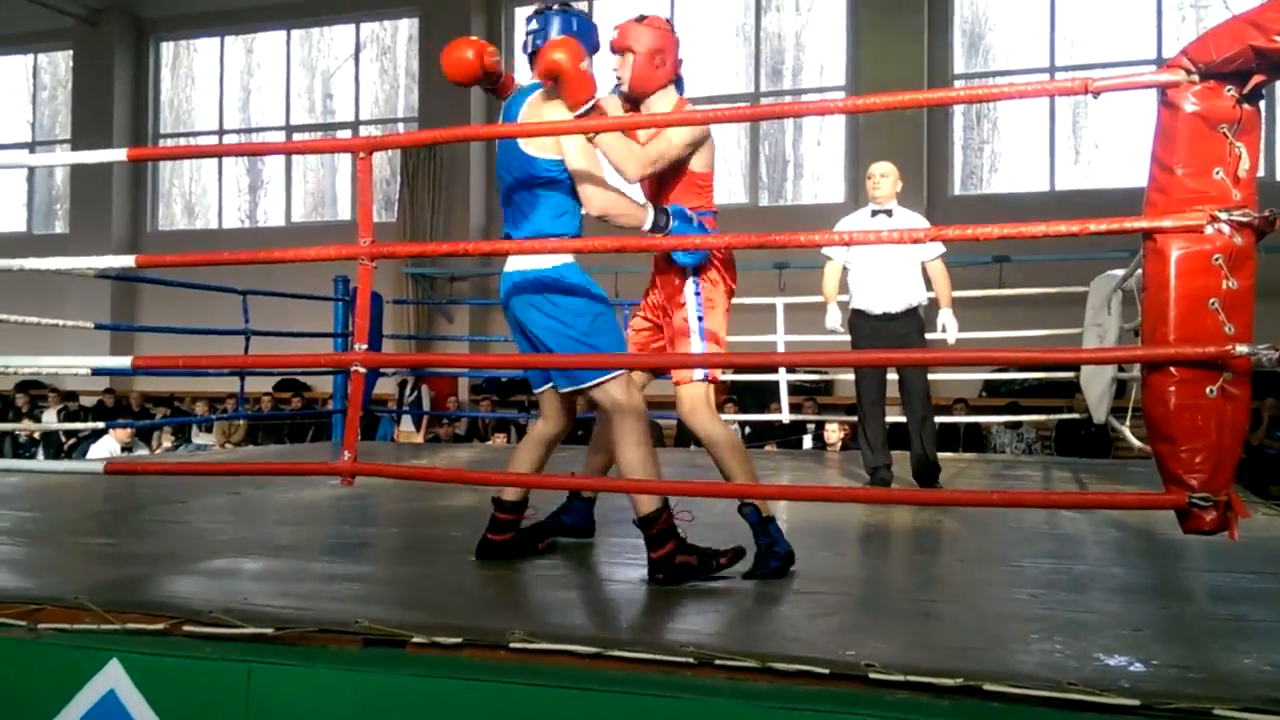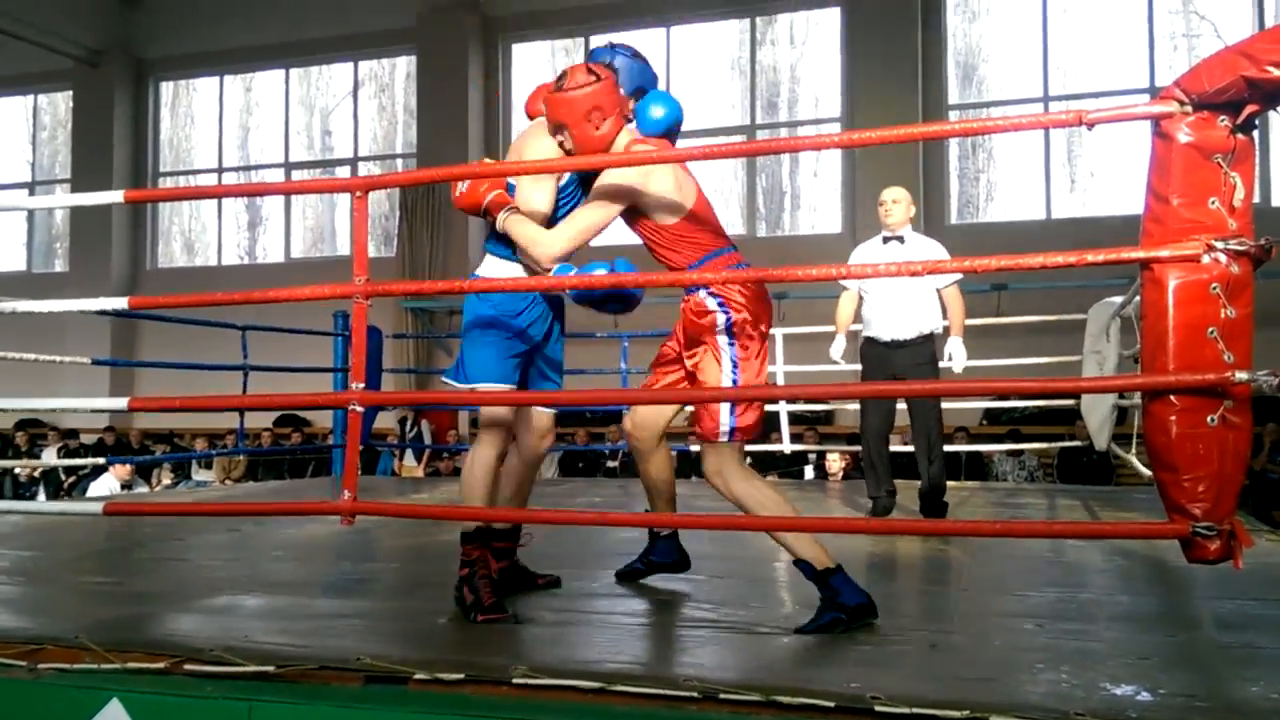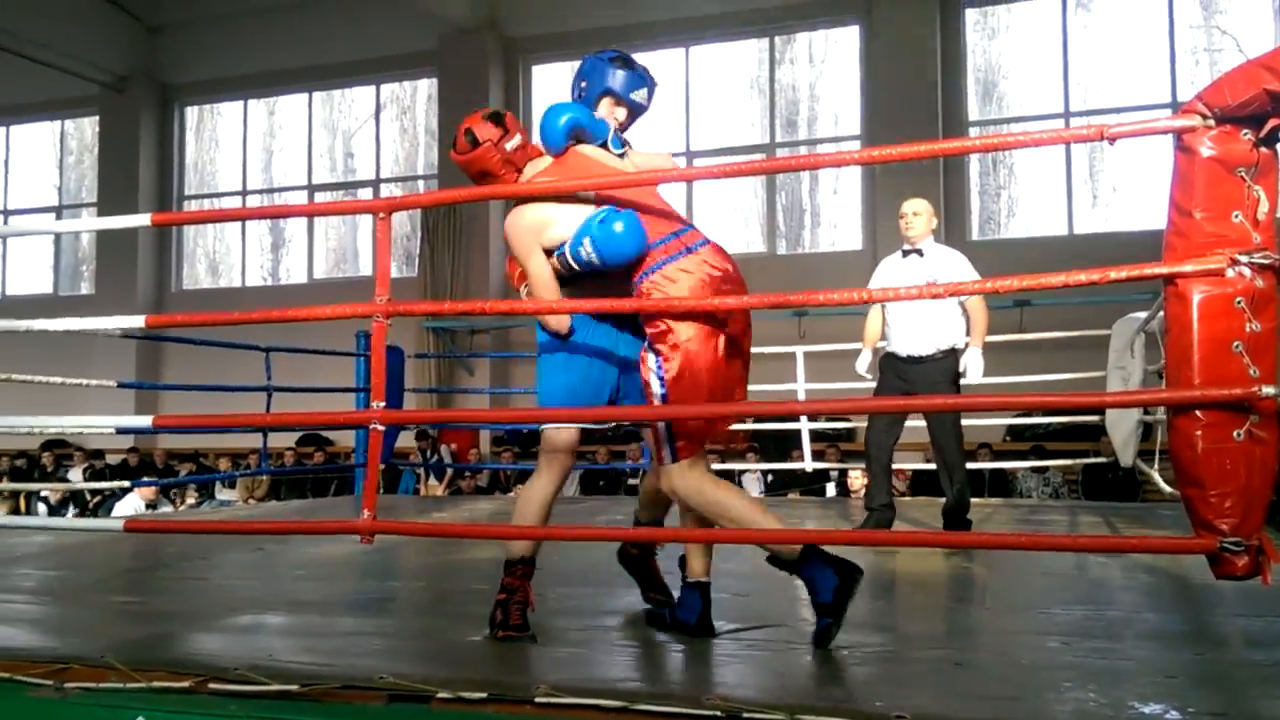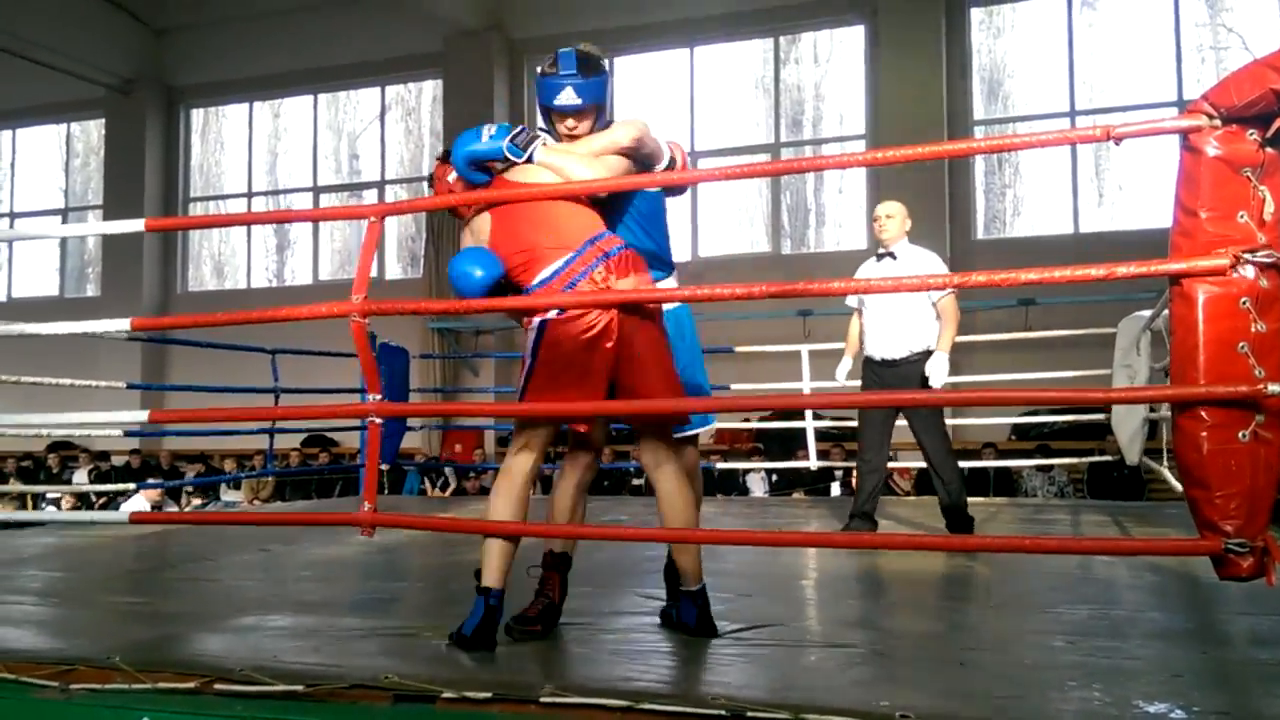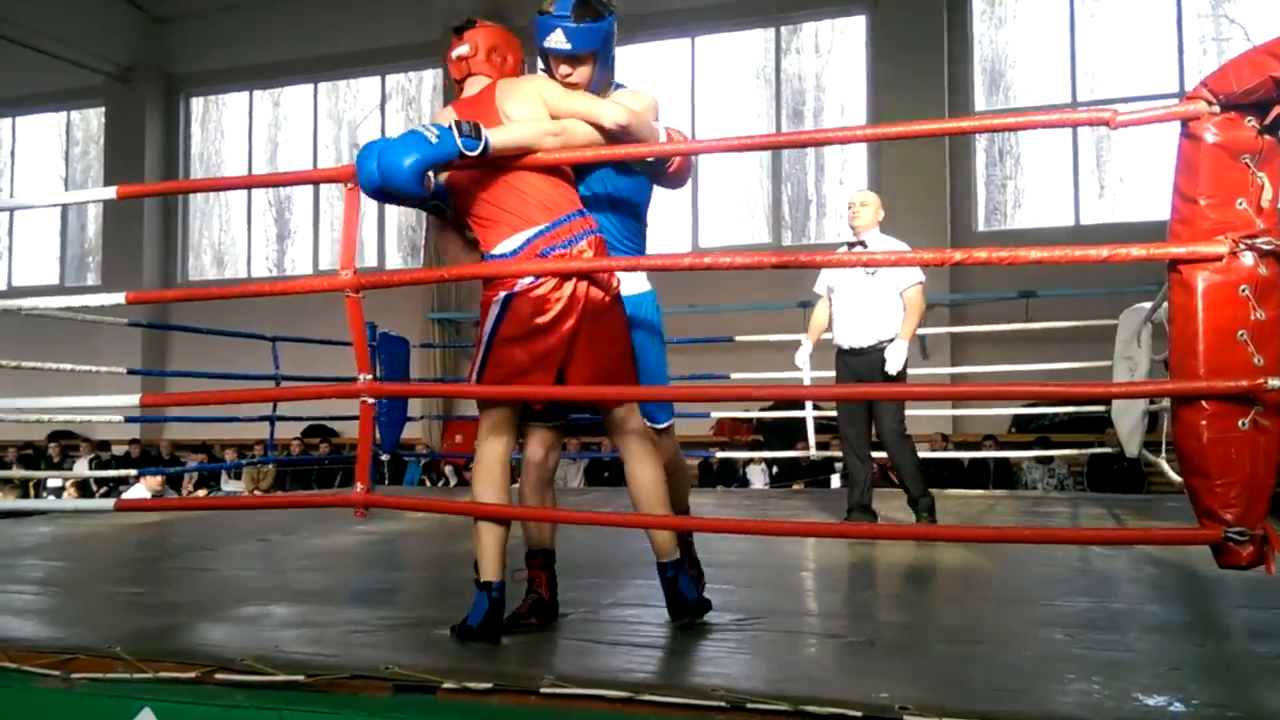
dt=0.3s
person 1, frame 1
left shoulder: (518, 104)
right shoulder: (556, 101)
right elbow: (598, 202)
right wrist: (665, 220)
left hip: (522, 280)
right hip: (551, 277)
left knee: (556, 415)
right knee: (626, 406)
left ankle: (502, 530)
right ankle: (664, 551)
person 1, frame 2
right shoulder: (543, 141)
right elbow: (530, 226)
left hip: (541, 308)
right hip: (504, 295)
left knee: (538, 436)
right knee: (496, 428)
left ankle: (501, 556)
right ankle: (474, 569)
person 1, frame 3
right shoulder: (541, 171)
right elbow: (531, 271)
left hip: (632, 328)
right hip: (578, 331)
right knee: (557, 455)
left ankle: (640, 550)
right ankle: (513, 594)
person 1, frame 4
left shoulder: (635, 137)
left elbow: (601, 161)
left hip: (660, 318)
left knee: (684, 455)
right knee: (581, 453)
left ankle: (681, 581)
right ankle: (550, 592)
person 1, frame 5
left shoulder: (636, 106)
left hip: (624, 301)
left knee: (660, 446)
right knee: (538, 451)
left ankle: (681, 551)
right ankle: (540, 588)
person 2, frame 1
left shoulder: (688, 119)
right shoulder: (630, 116)
left elbow: (636, 164)
left wrist: (592, 106)
left hip: (697, 272)
right hip: (665, 272)
left knee: (694, 407)
left ankle: (769, 534)
right ankle: (579, 507)
person 2, frame 2
left shoulder: (625, 173)
right shoulder: (640, 148)
left elbow: (552, 251)
left wrist: (500, 210)
left hip: (724, 309)
right hip: (710, 304)
left knee: (721, 463)
right knee: (642, 425)
left ankle: (844, 591)
right ankle: (664, 542)
person 2, frame 3
left shoulder: (523, 220)
right shoulder: (588, 152)
left hip: (674, 300)
right hip: (718, 270)
left knee: (682, 475)
right knee: (688, 450)
left ankle: (819, 565)
right ankle: (694, 600)
person 2, frame 4
left shoulder: (469, 232)
right shoulder: (535, 157)
left hip: (561, 309)
right hip: (624, 282)
left knee: (522, 454)
right knee: (658, 449)
left ankle: (486, 606)
right ankle: (692, 601)
person 2, frame 5
left shoulder: (434, 135)
right shoulder: (529, 88)
left elbow: (452, 252)
right elbow: (612, 120)
right wrist: (664, 145)
left hip: (520, 283)
right hip: (586, 265)
left knee: (495, 434)
right knee: (628, 426)
left ankle: (488, 601)
right ankle: (677, 580)
person 3, frame 1
left shoulder: (916, 223)
right shoulder: (848, 225)
left elbow: (936, 267)
right elbow: (832, 269)
left wrist: (946, 308)
right wrist: (831, 305)
left hip: (908, 321)
right hip: (865, 323)
left knee: (917, 393)
right knee: (870, 398)
left ankle: (926, 468)
right ankle: (879, 470)
person 3, frame 2
left shoulder: (930, 250)
right shoulder: (862, 253)
left elbow: (952, 295)
right elbow: (849, 297)
left wrist: (956, 337)
right wrist: (840, 335)
left hip: (919, 350)
right hip: (876, 350)
left knee: (927, 426)
right knee: (873, 426)
left ankle: (933, 502)
right ankle: (882, 497)
person 3, frame 3
left shoulder: (952, 261)
right shoulder: (887, 266)
left elbow: (976, 307)
right elbow: (876, 311)
left wrist: (974, 348)
right wrist: (867, 350)
left hip: (939, 365)
right hip: (895, 365)
left knee: (947, 444)
right knee: (877, 437)
left ankle: (956, 520)
right ankle: (879, 510)
person 3, frame 4
left shoulder: (926, 262)
right shoulder: (865, 270)
left elbow: (949, 311)
right elbow: (857, 318)
left wrist: (942, 354)
right wrist: (848, 357)
left hip: (915, 367)
right hip: (875, 369)
left knee: (935, 444)
right knee: (870, 445)
left ankle: (958, 519)
right ankle: (861, 519)
person 3, frame 5
left shoulder: (896, 251)
left elbow: (915, 302)
right elbow: (824, 305)
left wrist: (902, 342)
right wrist: (809, 342)
left hip: (882, 357)
right hip: (847, 357)
left knee: (891, 430)
right knee: (852, 437)
left ankle: (921, 501)
right ankle: (859, 510)
